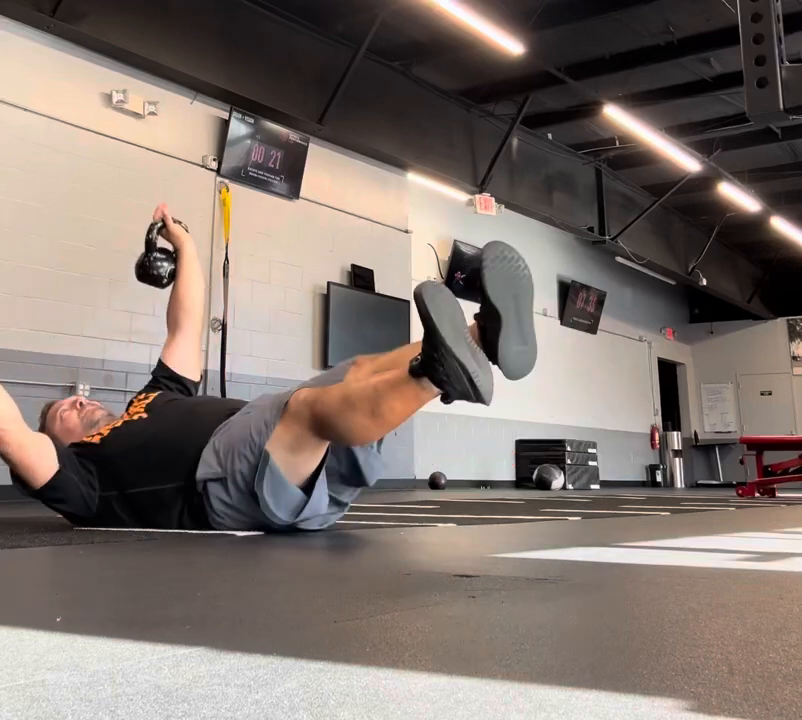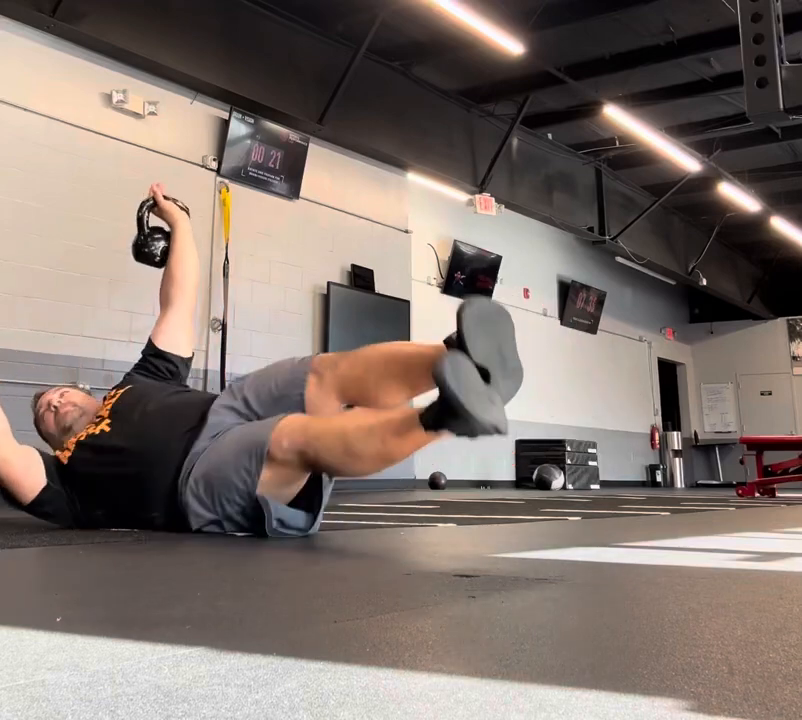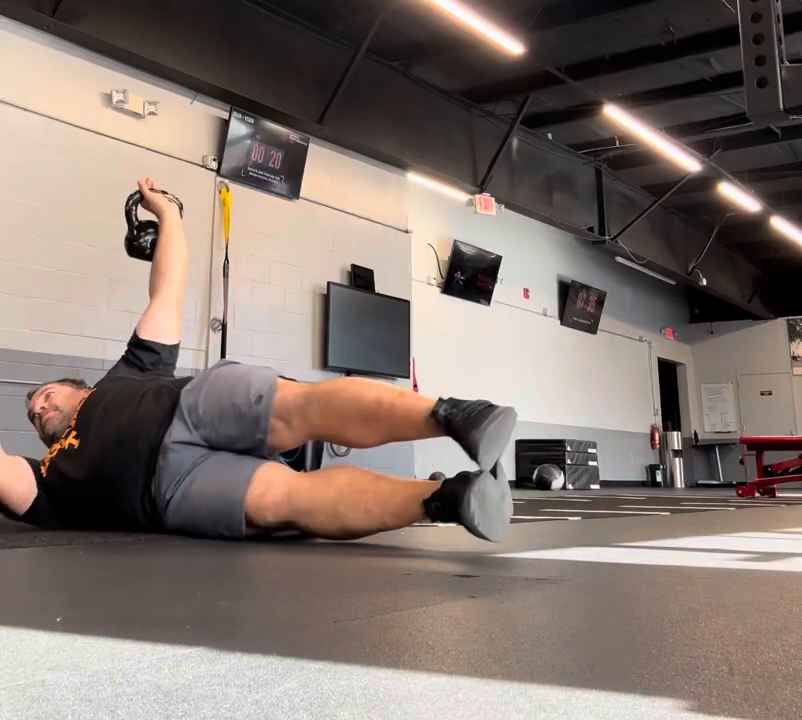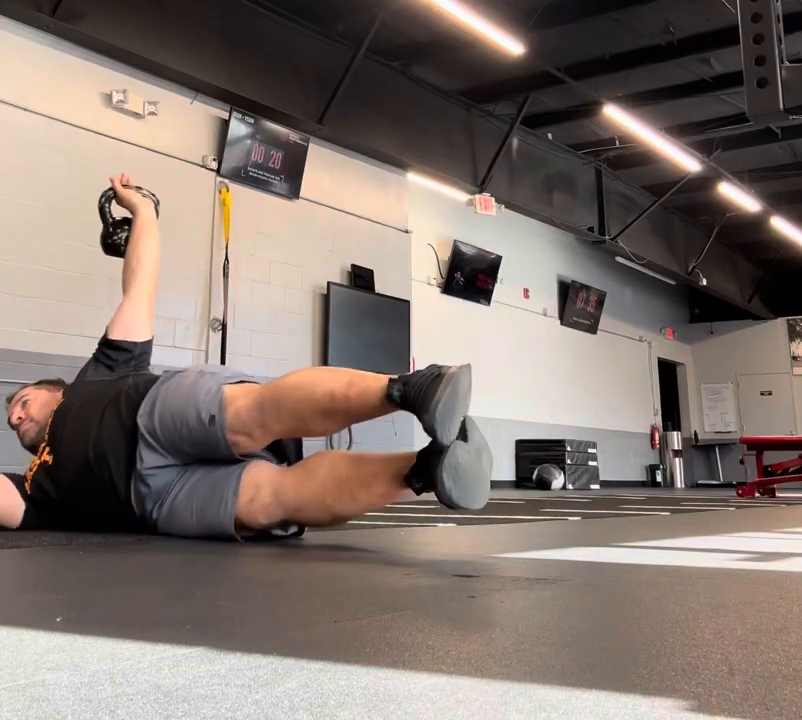
dt=0.3s
person 1, frame 1
left shoulder: (157, 397)
right shoulder: (78, 469)
left elbow: (186, 330)
left wrist: (184, 245)
right hip: (223, 470)
left knee: (374, 371)
right knee: (313, 403)
left ankle: (487, 339)
right ankle: (439, 374)
person 1, frame 2
left shoulder: (140, 385)
right shoulder: (67, 476)
left elbow: (178, 308)
left wrist: (178, 223)
right hip: (207, 481)
left knee: (337, 373)
right knee: (299, 439)
left ankle: (466, 359)
right ankle: (443, 417)
person 1, frame 3
left shoulder: (126, 376)
right shoulder: (53, 480)
left elbow: (166, 297)
left wrist: (168, 216)
right hip: (179, 482)
left knee: (302, 405)
right knee: (282, 497)
left ankle: (452, 416)
right ankle: (447, 498)
person 1, frame 4
left shoulder: (100, 376)
right shoulder: (42, 489)
left elbow: (139, 289)
left wrist: (142, 210)
right hip: (165, 491)
left knee: (254, 412)
right knee: (270, 498)
left ankle: (410, 390)
right ankle: (426, 469)
